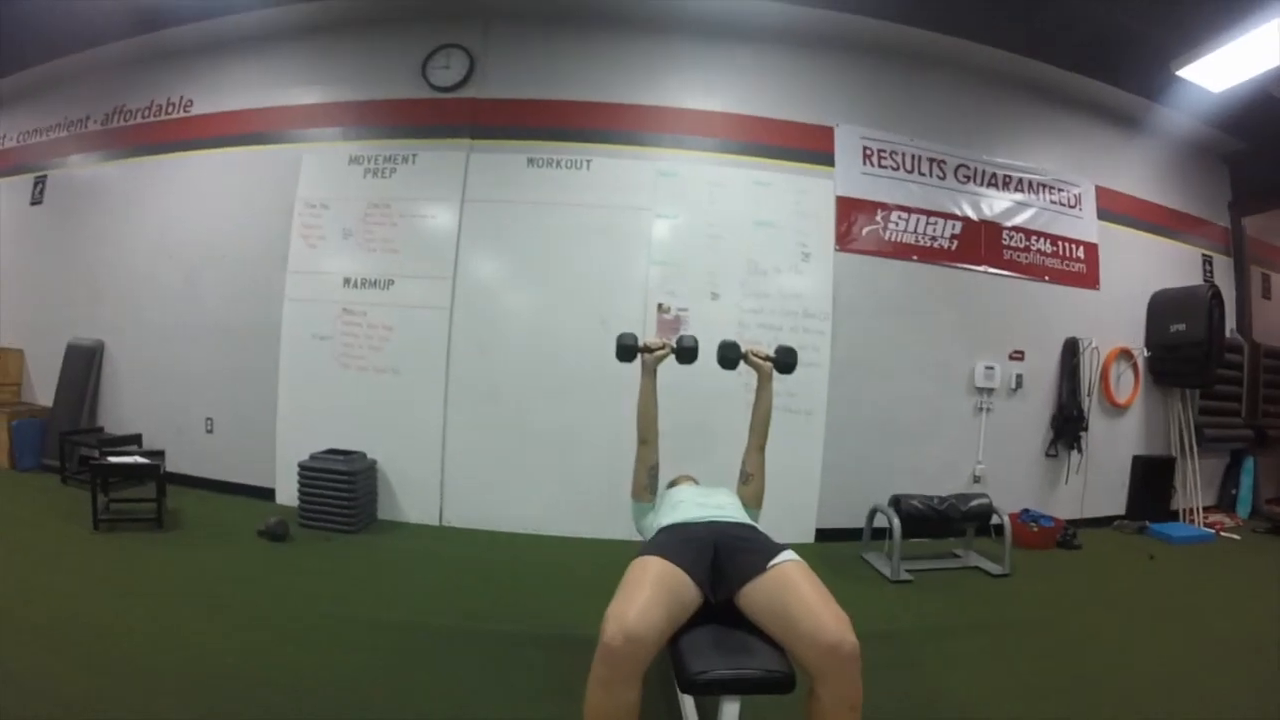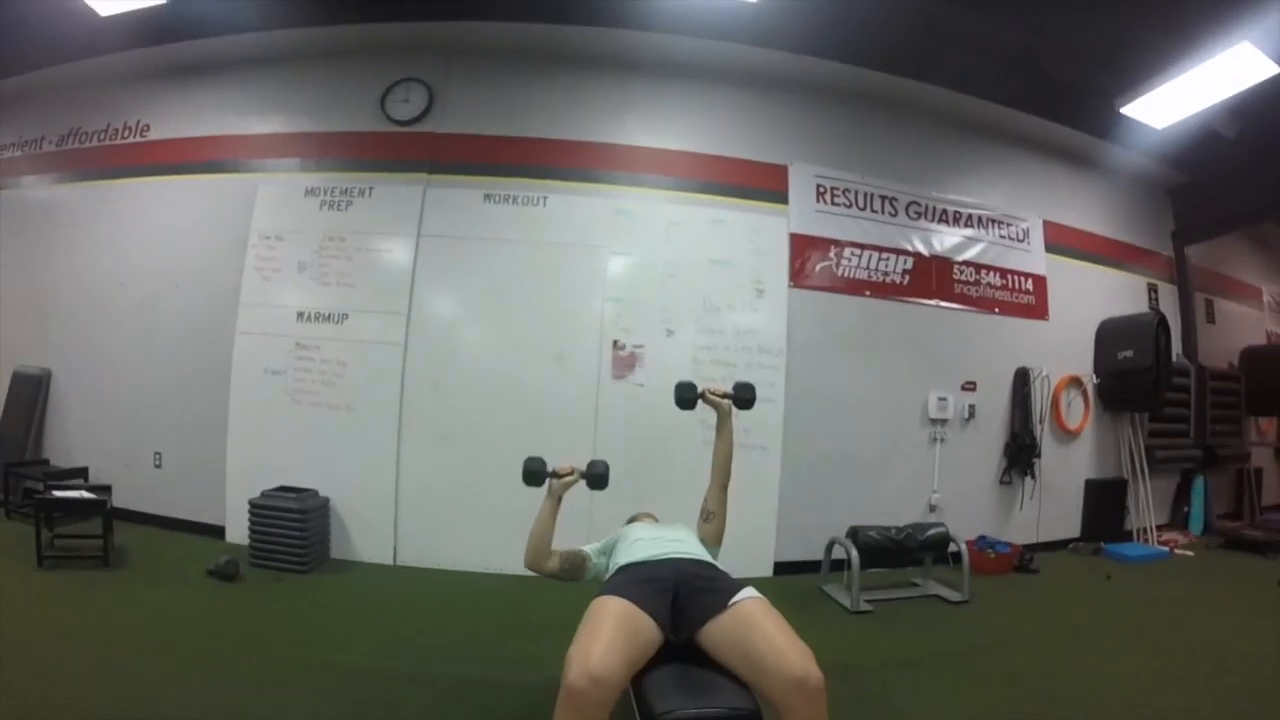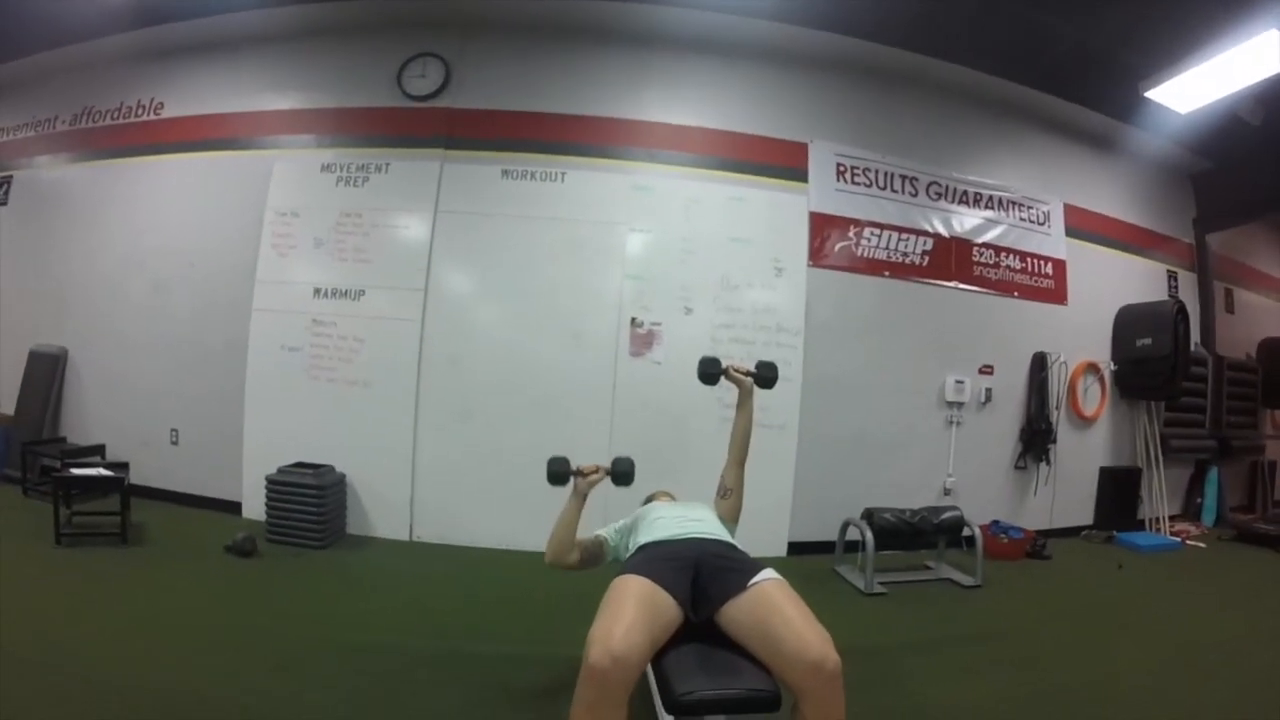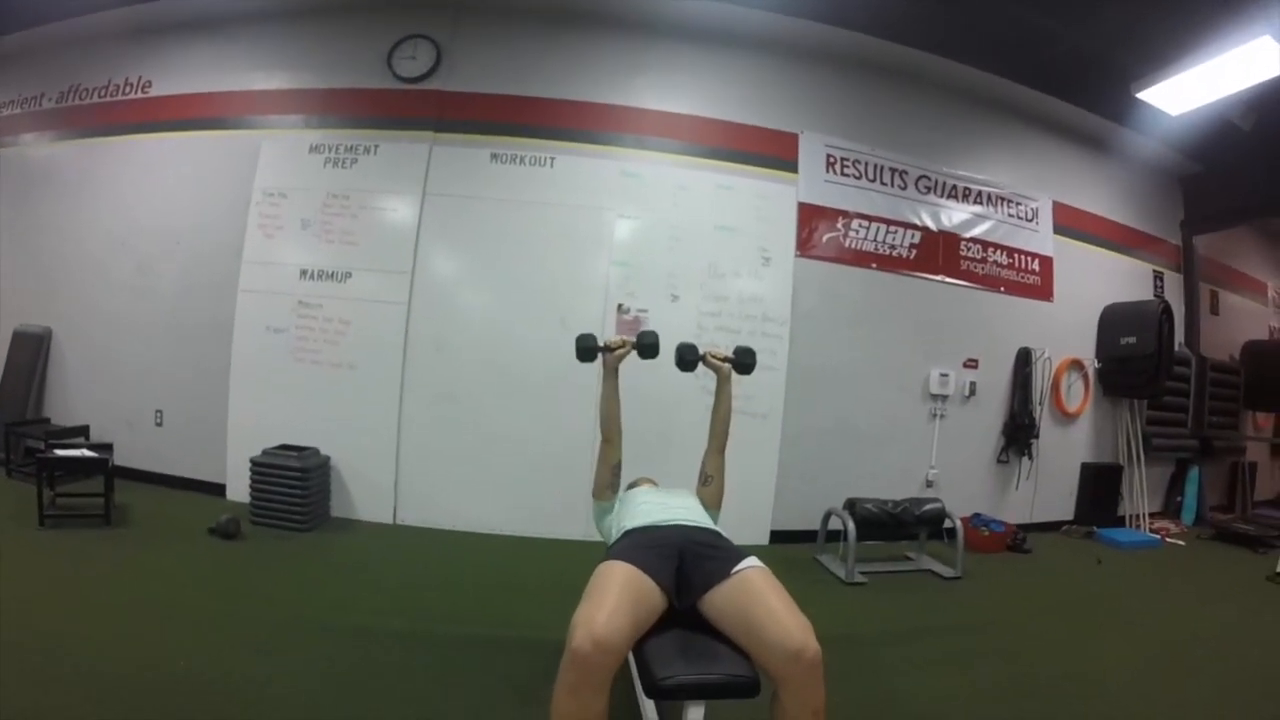
dt=0.7s
person 1, frame 1
left shoulder: (735, 503)
right shoulder: (656, 511)
left elbow: (755, 447)
right elbow: (647, 443)
left wrist: (765, 377)
right wrist: (648, 372)
left knee: (840, 650)
right knee: (619, 642)
person 1, frame 2
left shoulder: (693, 538)
right shoulder: (613, 545)
left elbow: (718, 486)
right elbow: (539, 562)
left wrist: (724, 417)
right wrist: (554, 496)
left knee: (804, 683)
right knee: (583, 684)
person 1, frame 3
left shoulder: (710, 516)
right shoulder: (631, 525)
left elbow: (735, 463)
right elbow: (558, 557)
left wrist: (745, 394)
right wrist: (579, 494)
left knee: (822, 667)
right knee: (605, 664)
person 1, frame 4
left shoulder: (696, 505)
right shoulder: (614, 510)
left elbow: (716, 447)
right elbow: (611, 441)
left wrist: (724, 379)
right wrist: (610, 370)
left knee: (803, 656)
right knee: (587, 650)
